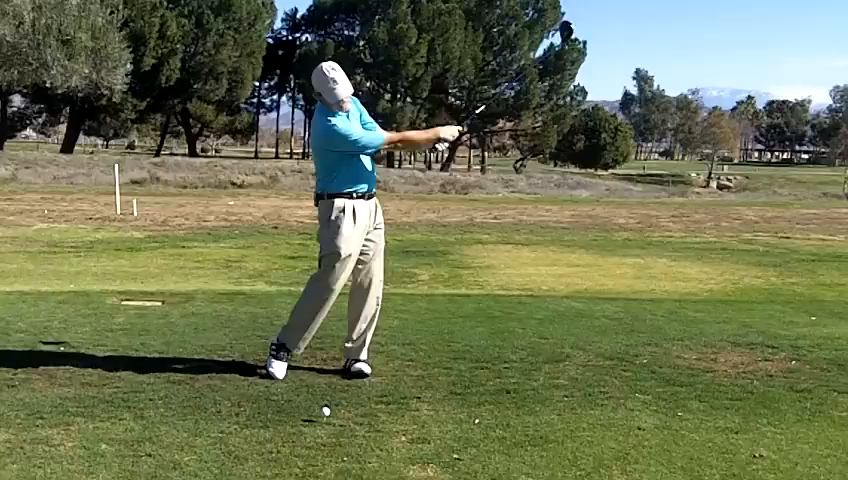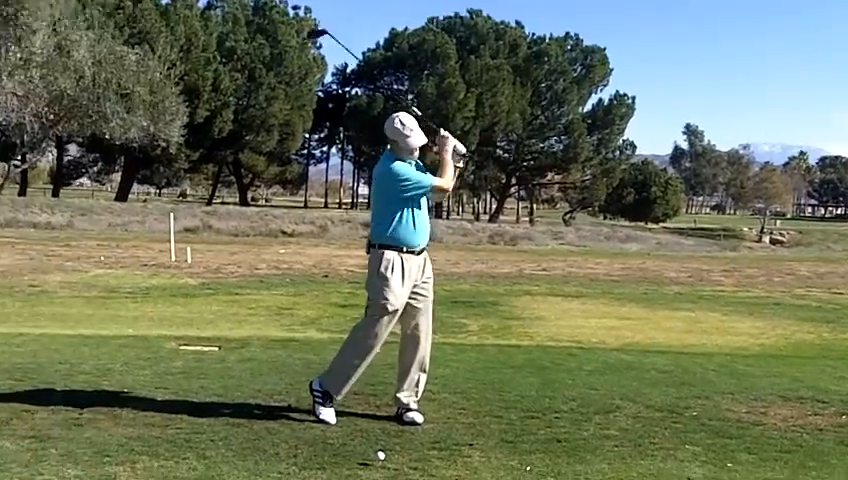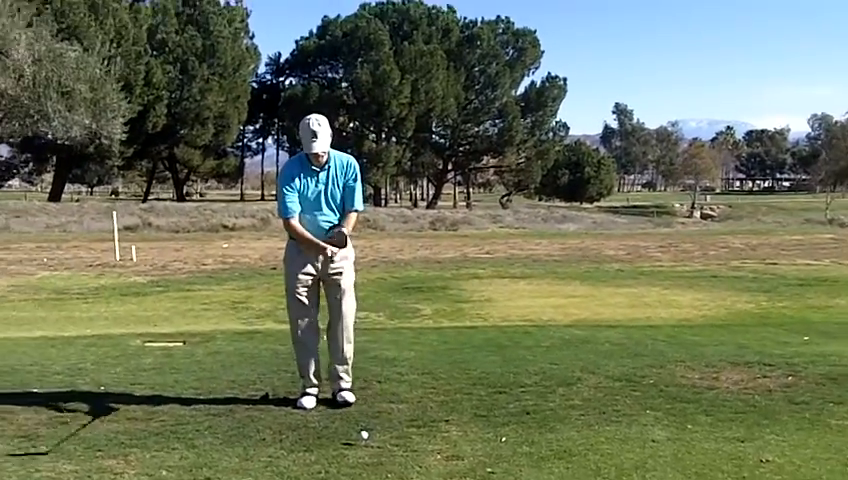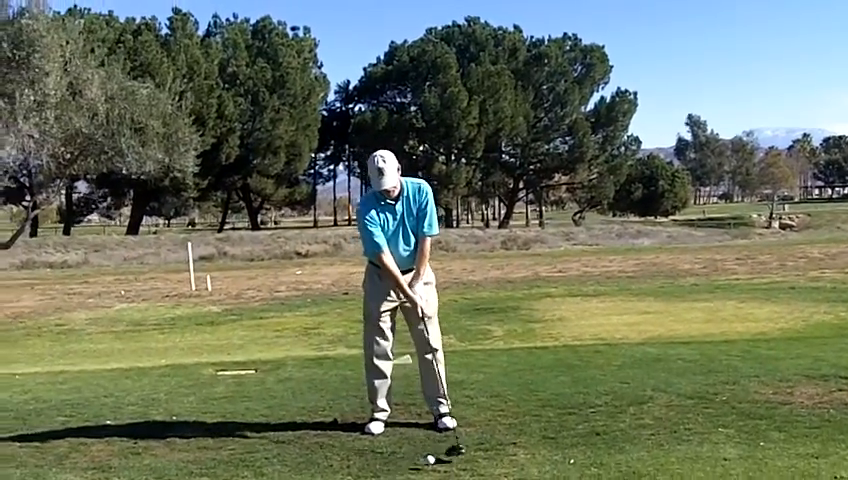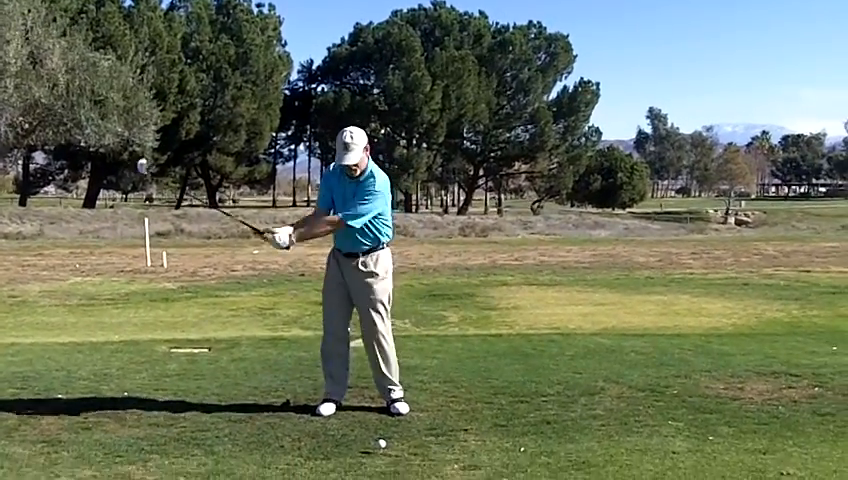
dt=1s
person 1, frame 1
left shoulder: (351, 105)
right shoulder: (332, 127)
left elbow: (384, 136)
right elbow: (391, 140)
left wrist: (428, 138)
right wrist: (436, 134)
left hip: (368, 206)
right hip: (341, 209)
left knee: (370, 286)
right knee: (329, 281)
left ankle: (356, 355)
right ankle: (283, 346)
person 1, frame 2
left shoulder: (410, 162)
right shoulder: (391, 170)
left elbow: (441, 184)
right elbow: (442, 187)
left wrist: (448, 156)
right wrist: (445, 152)
left hip: (420, 260)
right hip: (392, 261)
left knee: (419, 335)
right knee: (373, 331)
left ankle: (407, 401)
right ankle: (325, 388)
person 1, frame 3
left shoulder: (348, 165)
right shoulder: (290, 171)
left elbow: (352, 213)
right elbow: (290, 222)
left wrist: (335, 246)
right wrist: (320, 248)
left hip: (339, 249)
right hip: (301, 251)
left knee: (342, 316)
right knee: (303, 320)
left ankle: (341, 383)
right ankle: (310, 386)
person 1, frame 4
left shoulder: (421, 191)
right shoulder: (367, 207)
left elbow: (425, 240)
right elbow: (383, 257)
left wrist: (417, 285)
right wrist: (409, 294)
left hip: (418, 274)
right hip: (380, 278)
left knee: (430, 344)
right knee: (377, 347)
left ankle: (440, 408)
right ankle: (379, 411)
person 1, frame 5
left shoulder: (376, 185)
right shoulder: (334, 173)
left elbow: (338, 222)
right elbow: (321, 213)
left wrist: (296, 236)
right wrist: (293, 229)
left hip: (372, 262)
right hip: (339, 258)
left knee: (376, 330)
right knee: (334, 330)
left ankle: (393, 394)
right ankle: (334, 394)
